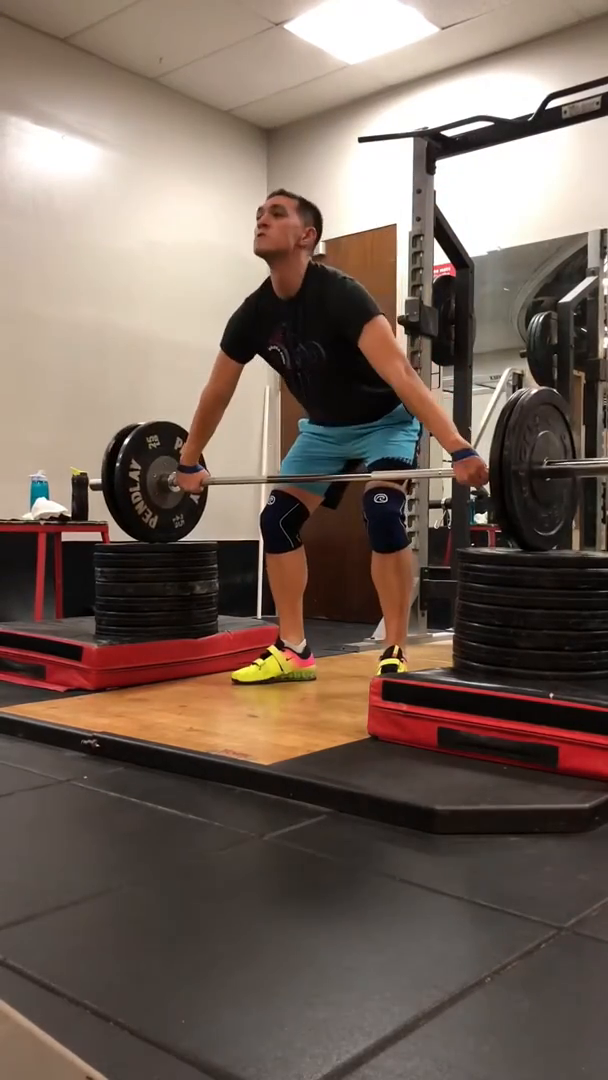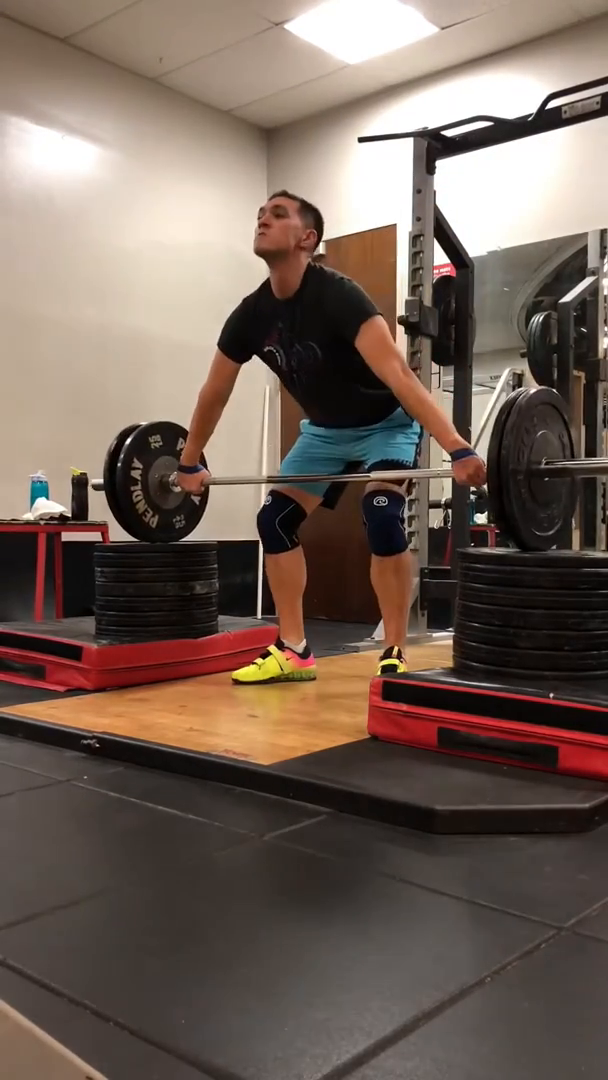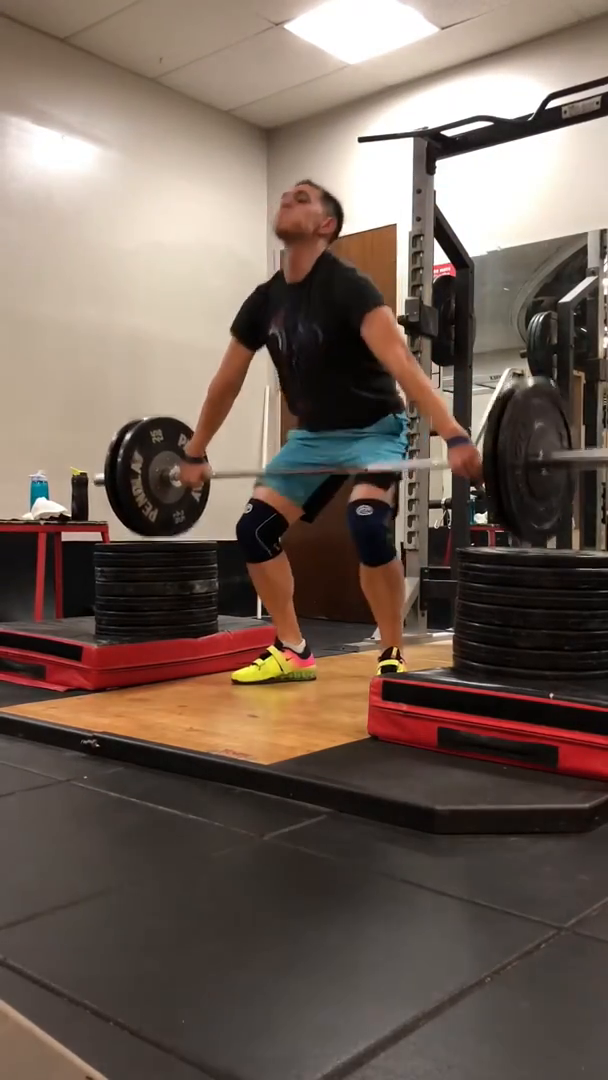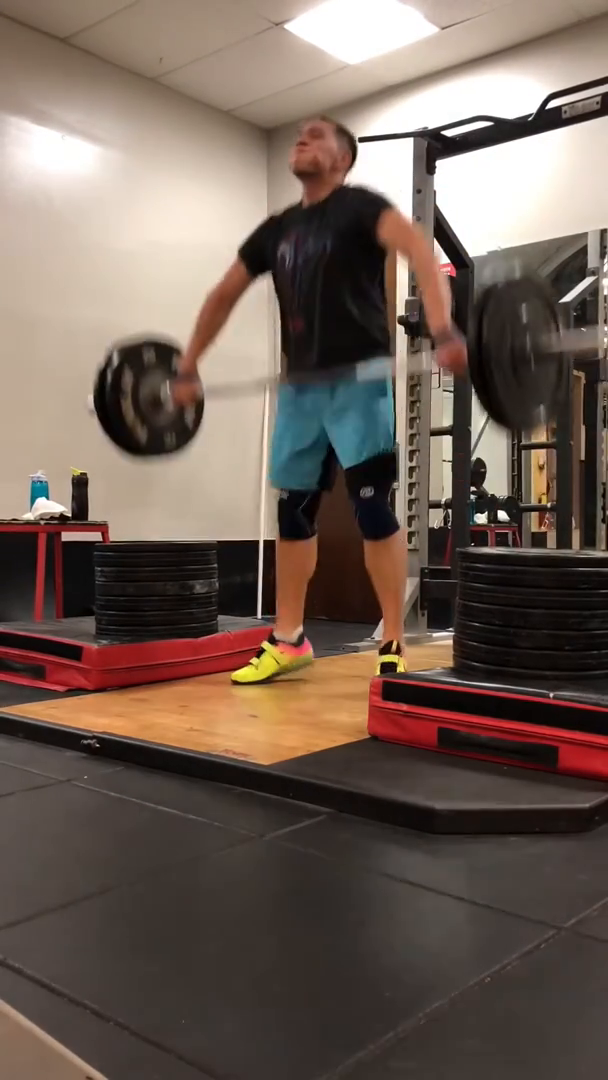
dt=0.2s
person 1, frame 1
left shoulder: (339, 295)
right shoulder: (252, 315)
left elbow: (399, 373)
right elbow: (216, 394)
left wrist: (459, 450)
right wrist: (189, 462)
left hip: (384, 421)
right hip: (324, 426)
left knee: (382, 514)
right knee: (277, 518)
left ankle: (395, 656)
right ankle: (293, 651)
person 1, frame 2
left shoulder: (337, 296)
right shoulder: (251, 314)
left elbow: (396, 373)
right elbow: (214, 393)
left wrist: (458, 449)
right wrist: (189, 461)
left hip: (384, 423)
right hip: (325, 429)
left knee: (381, 516)
right knee: (277, 517)
left ankle: (395, 657)
right ankle: (293, 651)
person 1, frame 3
left shoulder: (346, 287)
right shoulder: (265, 300)
left elbow: (400, 362)
right elbow: (227, 381)
left wrist: (455, 438)
right wrist: (196, 454)
left hip: (372, 429)
right hip: (312, 435)
left knee: (368, 524)
right knee: (254, 527)
left ankle: (393, 658)
right ankle: (291, 651)
person 1, frame 4
left shoulder: (359, 206)
right shoulder: (277, 227)
left elbow: (420, 252)
right elbow: (224, 295)
left wrist: (443, 332)
right wrist: (188, 367)
left hip: (357, 377)
right hip: (300, 384)
left knee: (371, 501)
right knee: (294, 506)
left ankle: (393, 647)
right ankle: (289, 640)
